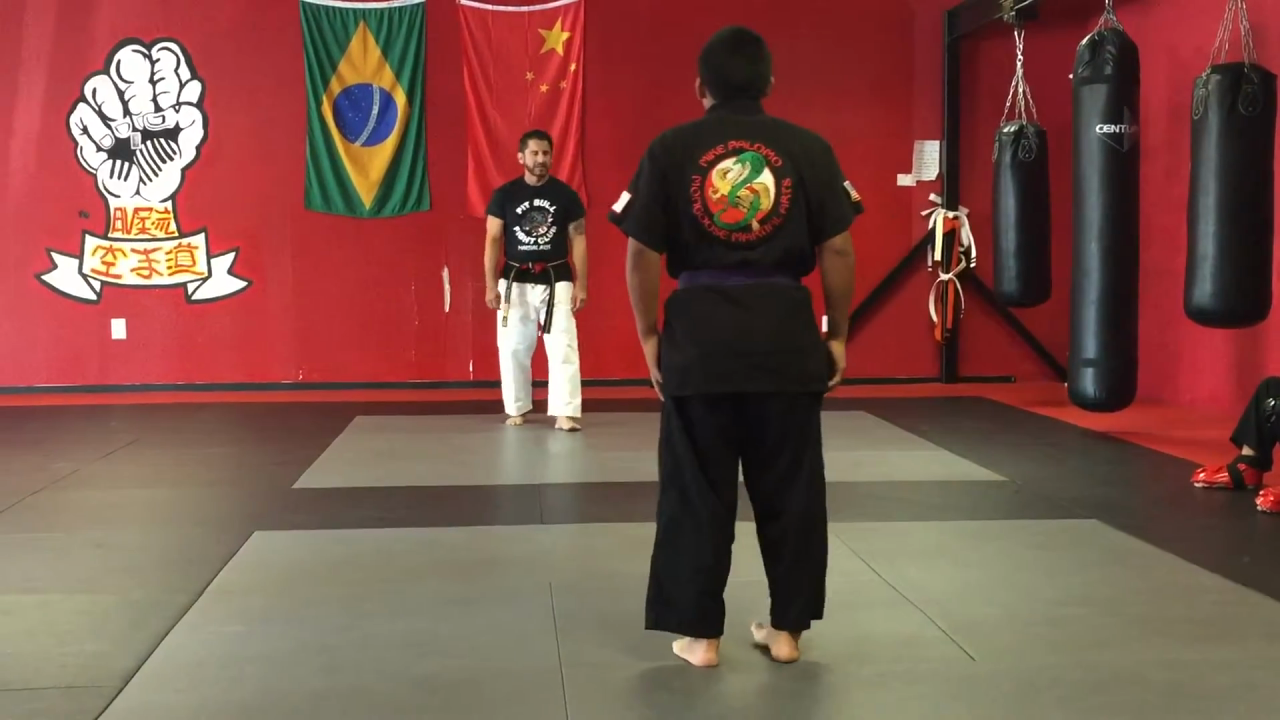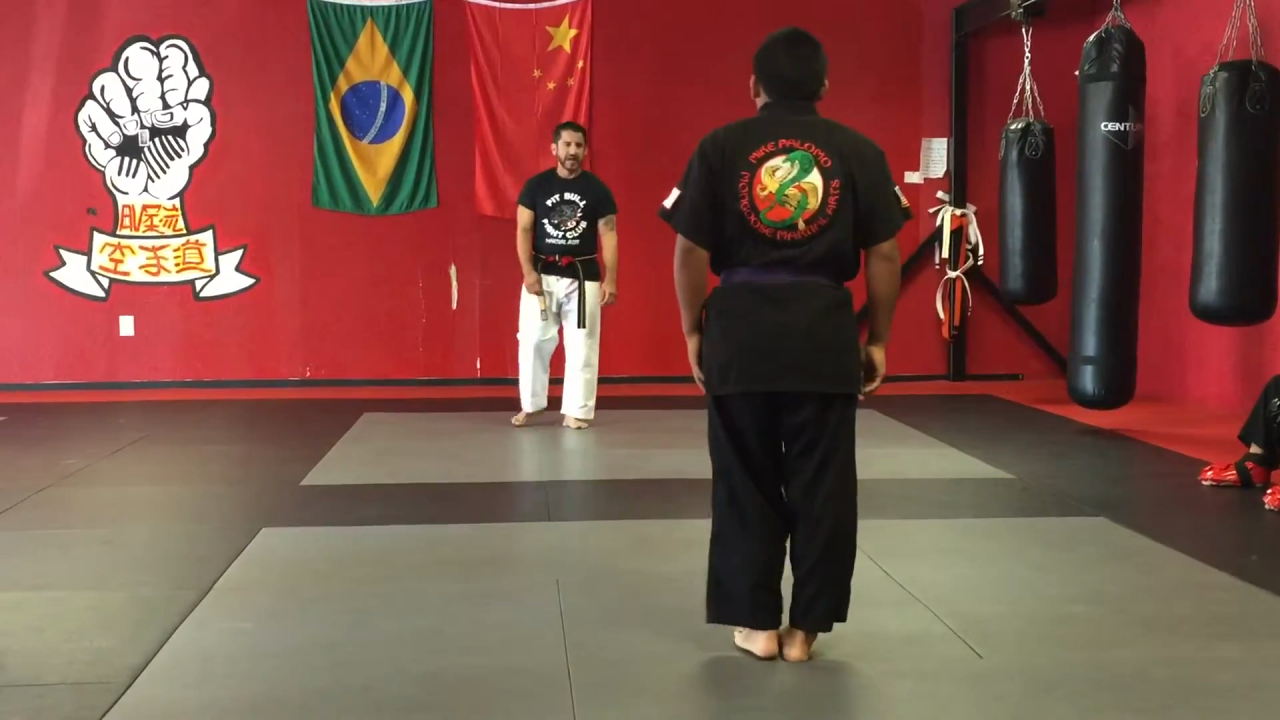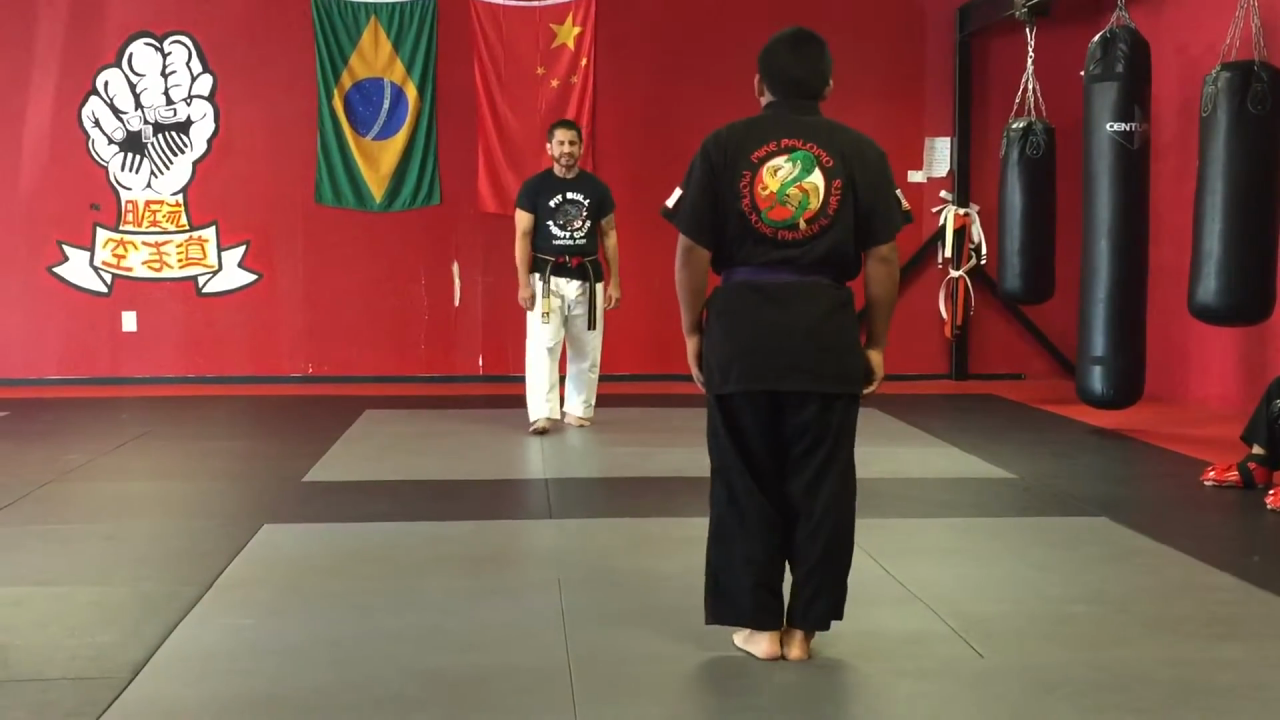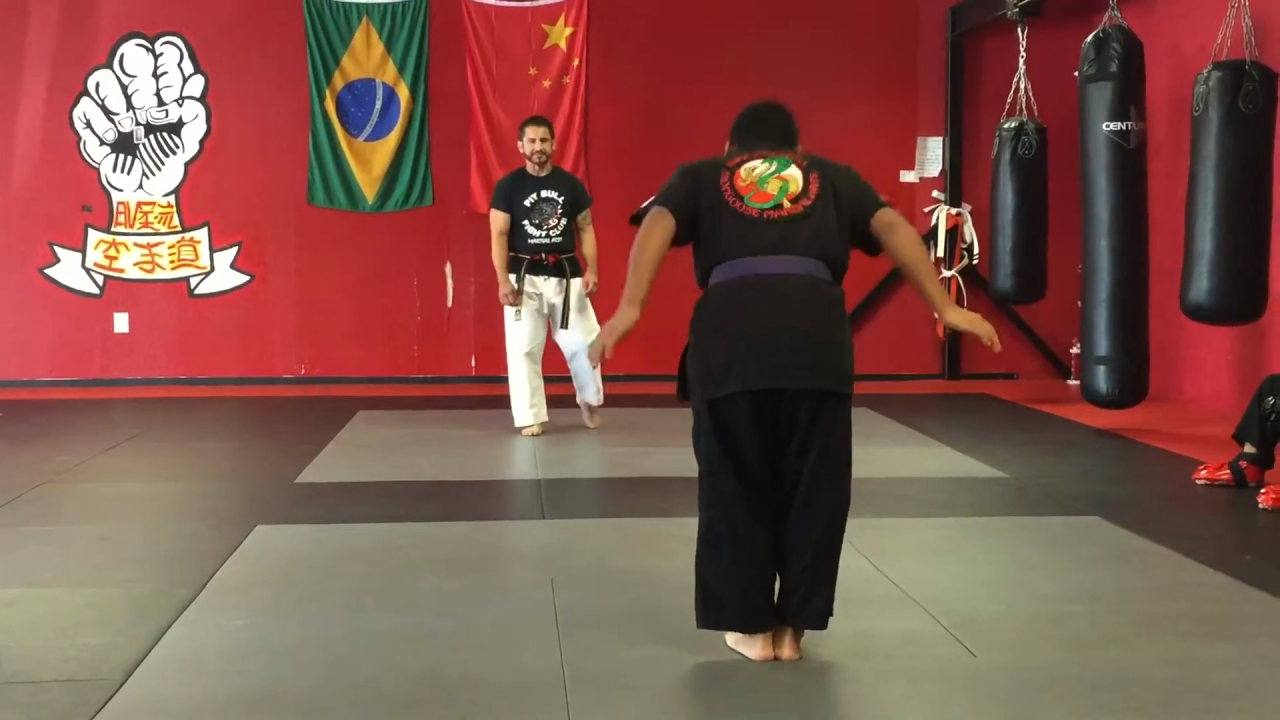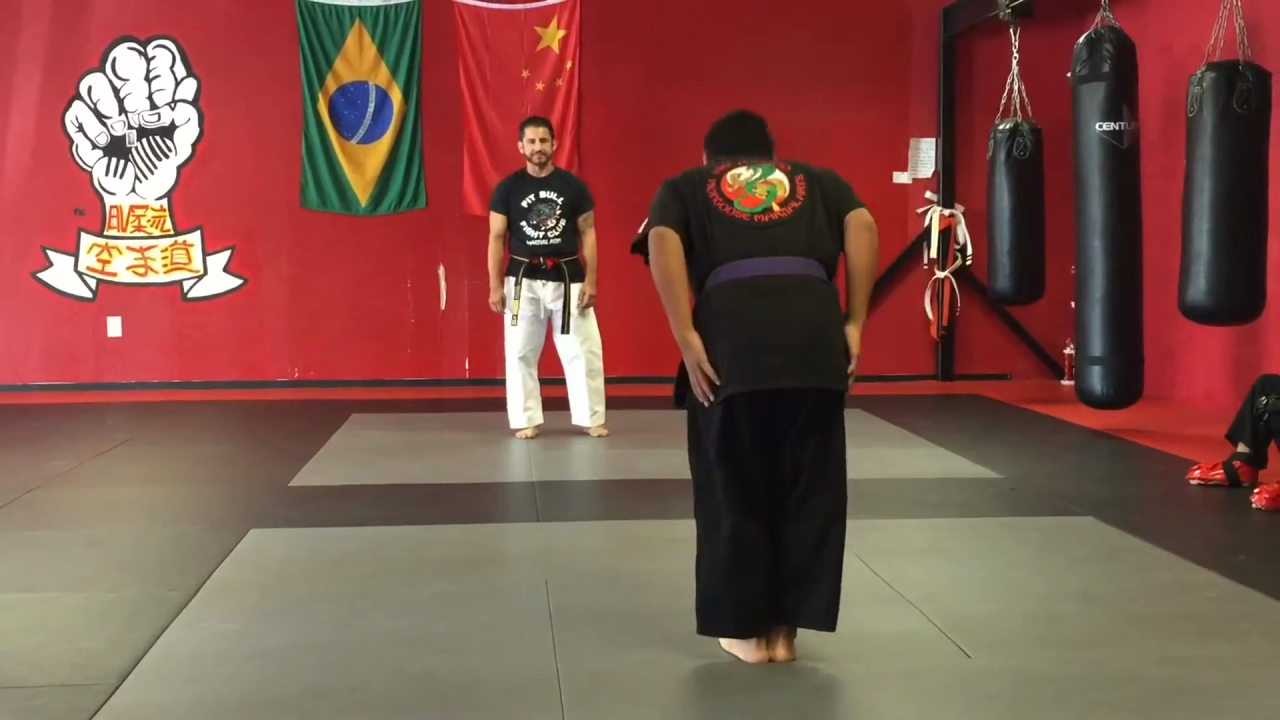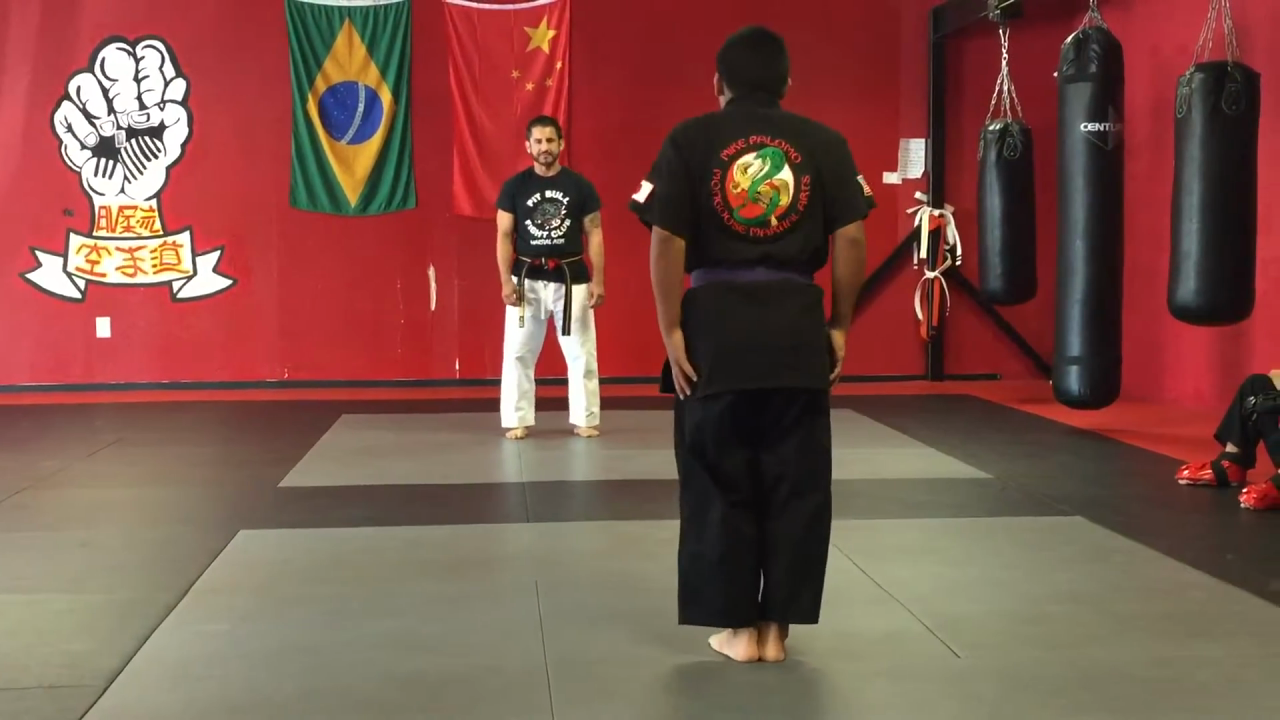
dt=0.5s
person 1, frame 1
left shoulder: (671, 148)
right shoulder: (808, 148)
left elbow: (642, 254)
right elbow: (837, 250)
left wrist: (650, 333)
right wrist: (837, 334)
left hip: (700, 332)
right hip: (786, 331)
left knee: (696, 489)
right knee: (790, 487)
left ankle: (699, 632)
right ankle: (786, 627)
person 1, frame 2
left shoulder: (721, 146)
right shoulder: (858, 151)
left elbow: (690, 251)
right elbow: (884, 255)
left wrist: (693, 331)
right wrist: (878, 340)
left hip: (740, 329)
right hip: (824, 333)
left knee: (745, 485)
right knee: (823, 487)
left ankle: (757, 622)
right ankle: (804, 627)
person 1, frame 3
left shoulder: (723, 145)
right shoulder: (860, 152)
left elbow: (691, 252)
right elbow: (882, 258)
left wrist: (693, 331)
right wrist: (876, 342)
left hip: (741, 332)
right hip: (825, 336)
left knee: (745, 484)
right knee: (822, 486)
left ankle: (758, 623)
right ankle: (803, 626)
person 1, frame 4
left shoulder: (701, 175)
right shoulder: (831, 175)
left elbow: (659, 223)
right elbow: (891, 223)
left wrist: (629, 306)
right wrist: (942, 303)
left hip: (735, 327)
right hip: (816, 325)
left knee: (735, 485)
right knee: (817, 484)
left ankle: (752, 626)
right ankle: (793, 626)
person 1, frame 5
left shoulder: (683, 186)
right shoulder: (815, 178)
left elbow: (662, 242)
right elbow: (863, 225)
left wrist: (686, 336)
right wrist: (854, 323)
left hip: (730, 331)
right hip: (812, 329)
left knee: (731, 485)
right knee: (811, 484)
left ankle: (744, 628)
right ankle: (785, 626)
person 1, frame 6
left shoulder: (690, 140)
right shoulder: (825, 143)
left elbow: (666, 242)
right elbow: (850, 241)
left wrist: (671, 332)
right wrist: (839, 325)
left hip: (715, 327)
right hip: (797, 330)
left knee: (718, 483)
right knee: (798, 483)
left ankle: (736, 626)
right ankle: (776, 625)
person 2, frame 1
left shoulder: (566, 195)
right shoulder: (504, 195)
left elbow: (578, 241)
right elbow: (493, 240)
left wrist: (581, 284)
right wrist: (491, 285)
left hip: (557, 280)
right hip: (516, 281)
left knee: (563, 347)
right knee: (514, 349)
left ankle: (565, 413)
right ankle: (516, 409)
person 2, frame 2
left shoulder: (598, 190)
right shoulder: (536, 185)
left elbow: (608, 235)
right elbow: (524, 230)
left wrist: (610, 278)
right wrist: (528, 270)
left hip: (583, 276)
right hip: (543, 274)
left knee: (582, 347)
right knee: (534, 342)
left ankle: (577, 411)
right ankle: (531, 406)
person 2, frame 3
left shoulder: (597, 188)
right shoulder: (534, 187)
left elbow: (609, 236)
right elbow: (523, 236)
left wrist: (614, 281)
right wrist: (524, 282)
left hip: (588, 277)
right hip: (547, 276)
left knee: (587, 350)
right knee: (542, 345)
left ankle: (578, 410)
right ankle: (542, 414)
person 2, frame 4
left shoulder: (571, 184)
right shoulder: (508, 186)
left elbow: (585, 229)
right elbow: (499, 235)
left wrist: (591, 269)
right wrist: (504, 279)
left hip: (567, 274)
right hip: (525, 276)
left knee: (584, 341)
right knee: (524, 349)
left ankle: (590, 401)
right ankle: (531, 417)
person 2, frame 5
left shoulder: (573, 185)
right shoulder: (507, 188)
left elbow: (587, 234)
right elbow: (496, 238)
left wrist: (590, 280)
right wrist: (495, 285)
left hip: (567, 278)
right hip: (523, 279)
left knee: (583, 350)
right knee: (521, 353)
left ankle: (591, 418)
right ankle: (525, 420)
person 2, frame 6
left shoulder: (580, 186)
right shoulder: (514, 186)
left elbow: (594, 234)
right elbow: (504, 235)
left wrist: (597, 279)
right wrist: (506, 279)
left hip: (571, 279)
right hip: (527, 278)
left knee: (581, 352)
right knee: (518, 352)
left ankle: (584, 419)
right ankle: (518, 420)
